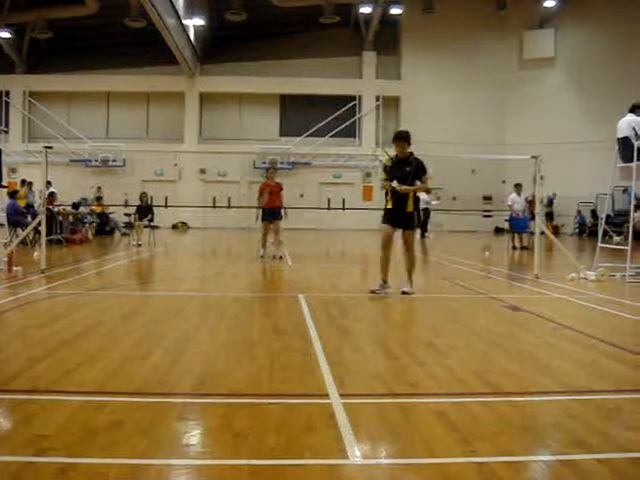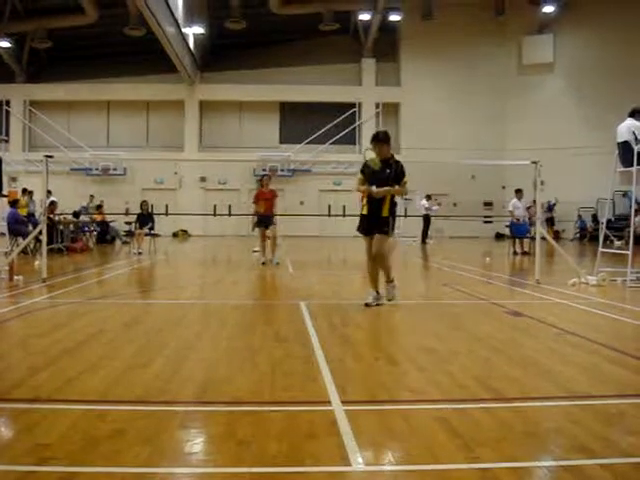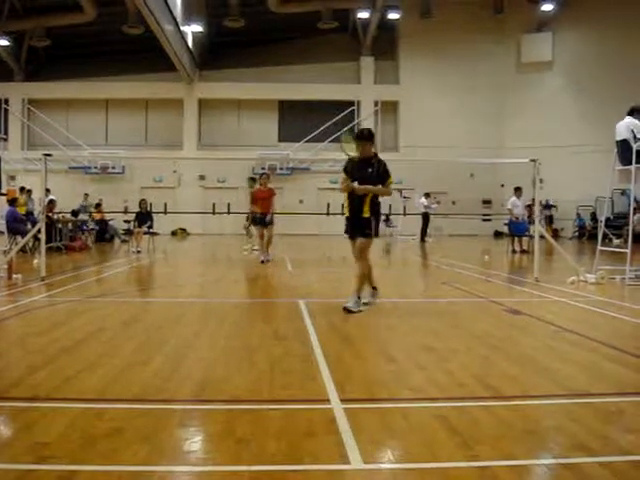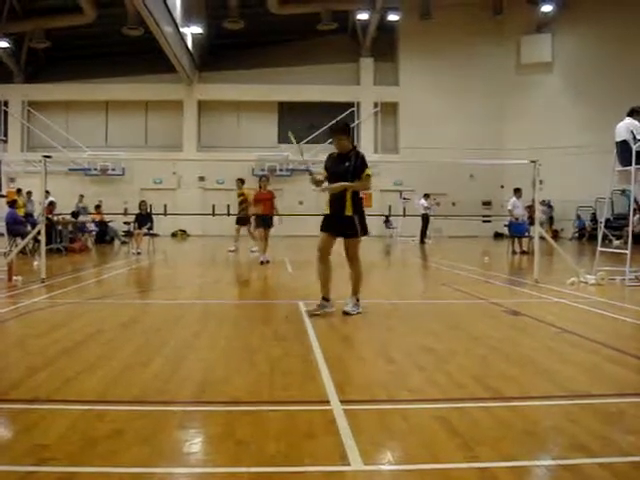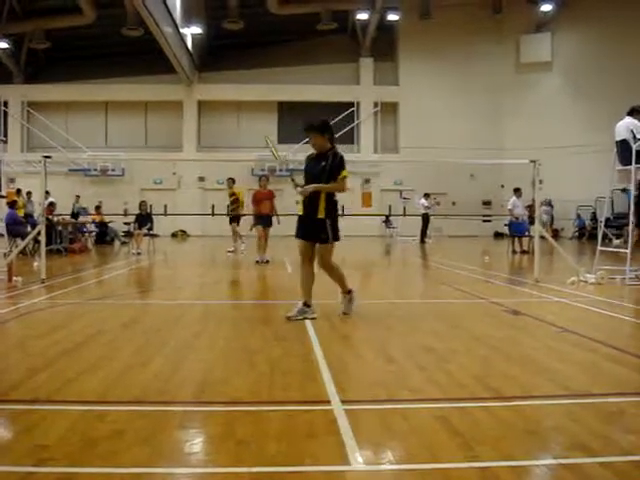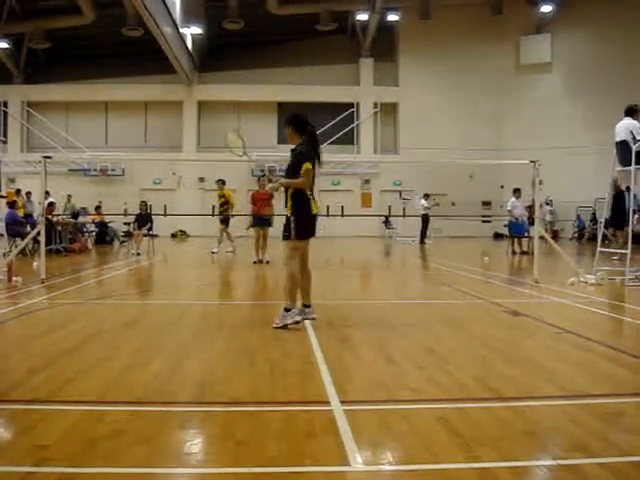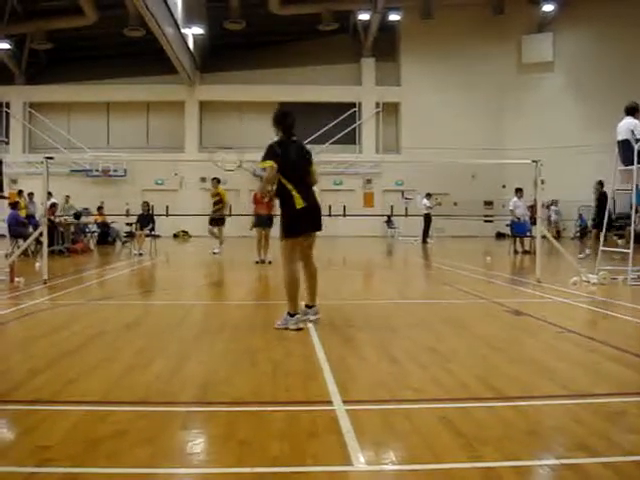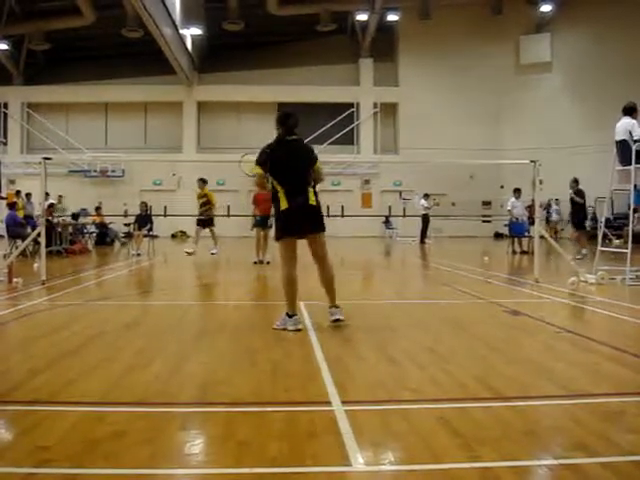
dt=0.3s
person 1, frame 1
left shoulder: (416, 163)
right shoulder: (389, 162)
left elbow: (425, 186)
left wrist: (410, 188)
right wrist: (386, 185)
left hip: (408, 208)
right hip: (391, 207)
left knee: (408, 245)
right knee: (386, 241)
left ankle: (409, 281)
right ankle: (384, 283)
person 1, frame 2
left shoulder: (396, 166)
right shoulder: (368, 164)
left elbow: (403, 190)
right elbow: (359, 185)
left wrist: (388, 190)
right wrist: (364, 189)
left hip: (385, 214)
right hip: (368, 213)
left knee: (379, 252)
right knee: (370, 254)
left ankle: (389, 280)
right ankle: (375, 293)
person 1, frame 3
left shoulder: (379, 165)
right shoulder: (350, 163)
left elbow: (388, 191)
right elbow: (344, 185)
left wrist: (370, 188)
right wrist: (345, 186)
left hip: (368, 215)
right hip: (352, 214)
left knee: (361, 254)
right knee: (360, 256)
left ankle: (356, 298)
right ankle: (373, 289)
person 1, frame 4
left shoulder: (358, 158)
right shoulder: (331, 158)
left elbow: (366, 185)
right elbow: (326, 180)
left wrist: (344, 185)
right wrist: (318, 181)
left hip: (352, 213)
right hip: (332, 211)
left knee: (352, 256)
right knee: (322, 252)
left ankle: (355, 300)
right ankle: (325, 301)
person 1, frame 5
left shoulder: (336, 158)
right shoulder: (311, 159)
left elbow: (342, 187)
left wrist: (316, 187)
right wrist: (302, 187)
left hip: (325, 215)
right hip: (307, 213)
left knee: (325, 261)
right knee: (305, 260)
left ankle: (347, 292)
right ankle: (306, 306)
person 1, frame 6
left shoulder: (303, 152)
right shoulder: (301, 151)
left elbow: (306, 182)
left wrist: (282, 182)
right wrist: (282, 184)
left hip: (299, 211)
right hip: (300, 210)
left knee: (293, 259)
right knee: (301, 261)
left ankle: (290, 310)
right ankle: (306, 308)
person 1, frame 7
left shoulder: (275, 148)
right shoulder: (302, 148)
left elbow: (271, 175)
left wrist: (263, 190)
left hip: (293, 207)
right hip: (312, 205)
left knee: (290, 261)
right knee: (307, 259)
left ankle: (293, 315)
right ankle: (311, 307)
person 1, frame 8
left shoulder: (270, 150)
right shoulder: (306, 148)
left elbow: (259, 180)
right elbow: (319, 177)
left wrist: (269, 189)
left hip: (286, 209)
right hip: (310, 205)
left knee: (289, 263)
right knee: (322, 259)
left ankle: (292, 316)
right ankle: (334, 308)
